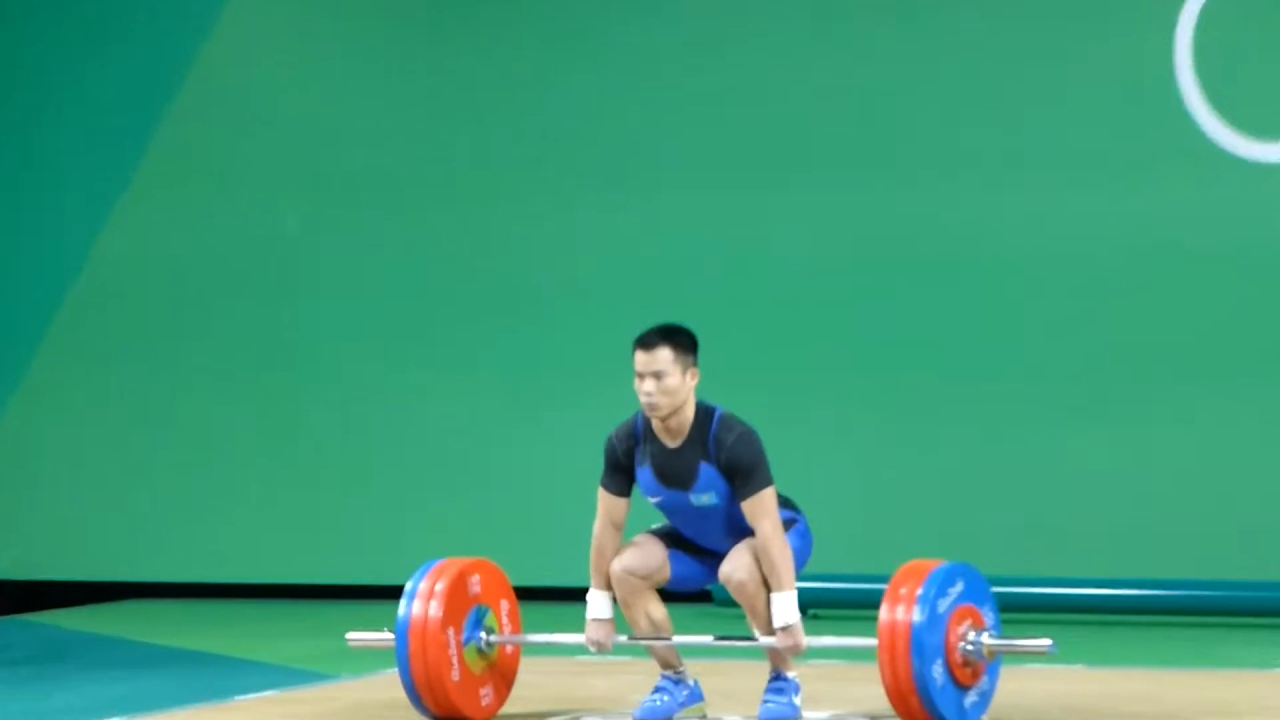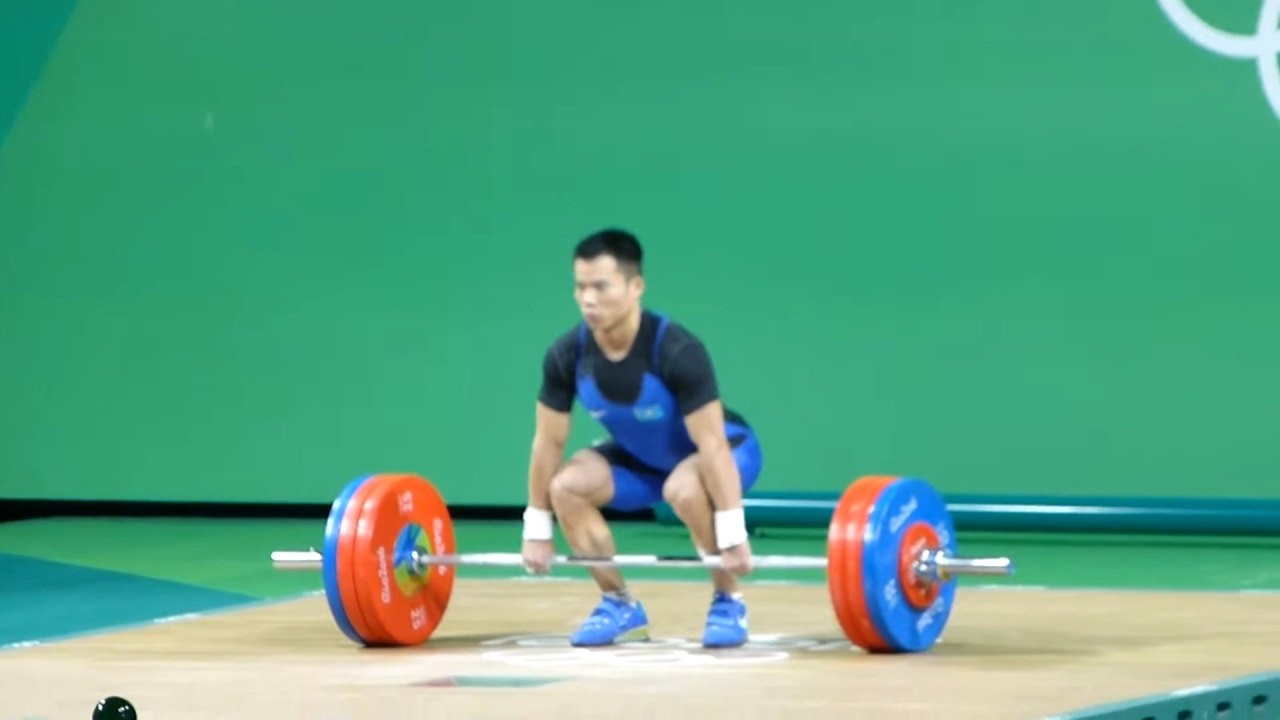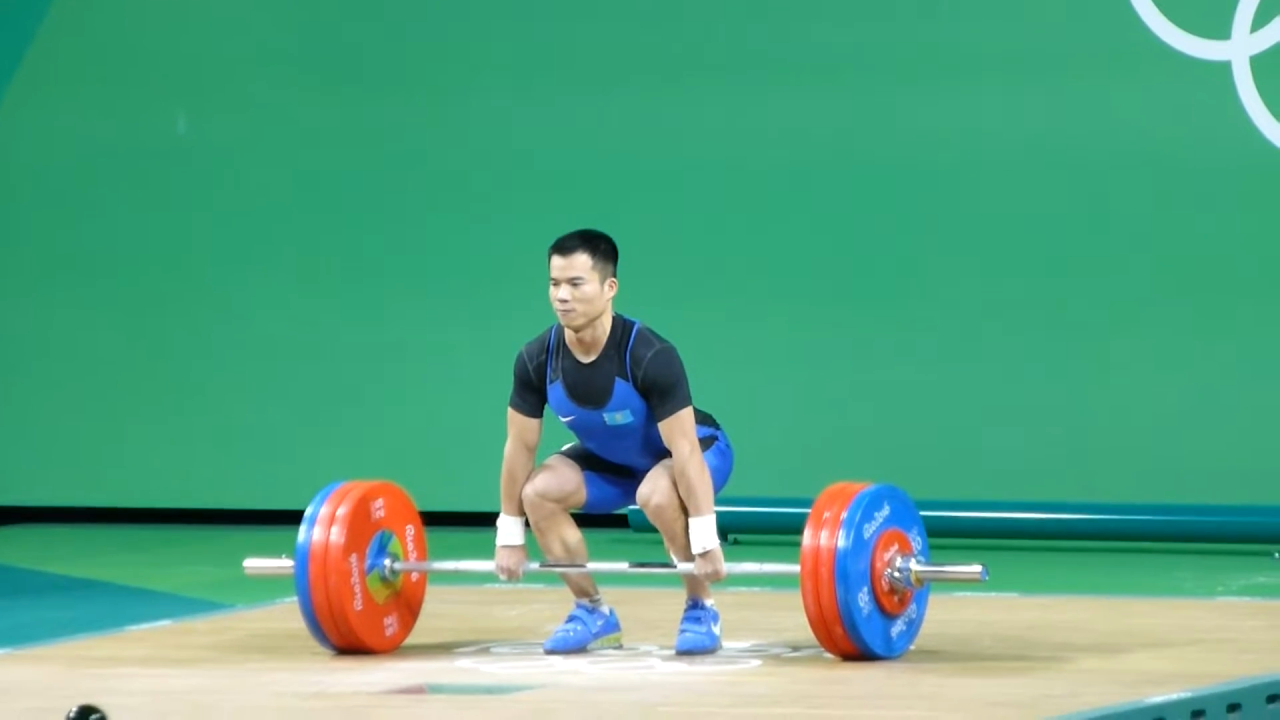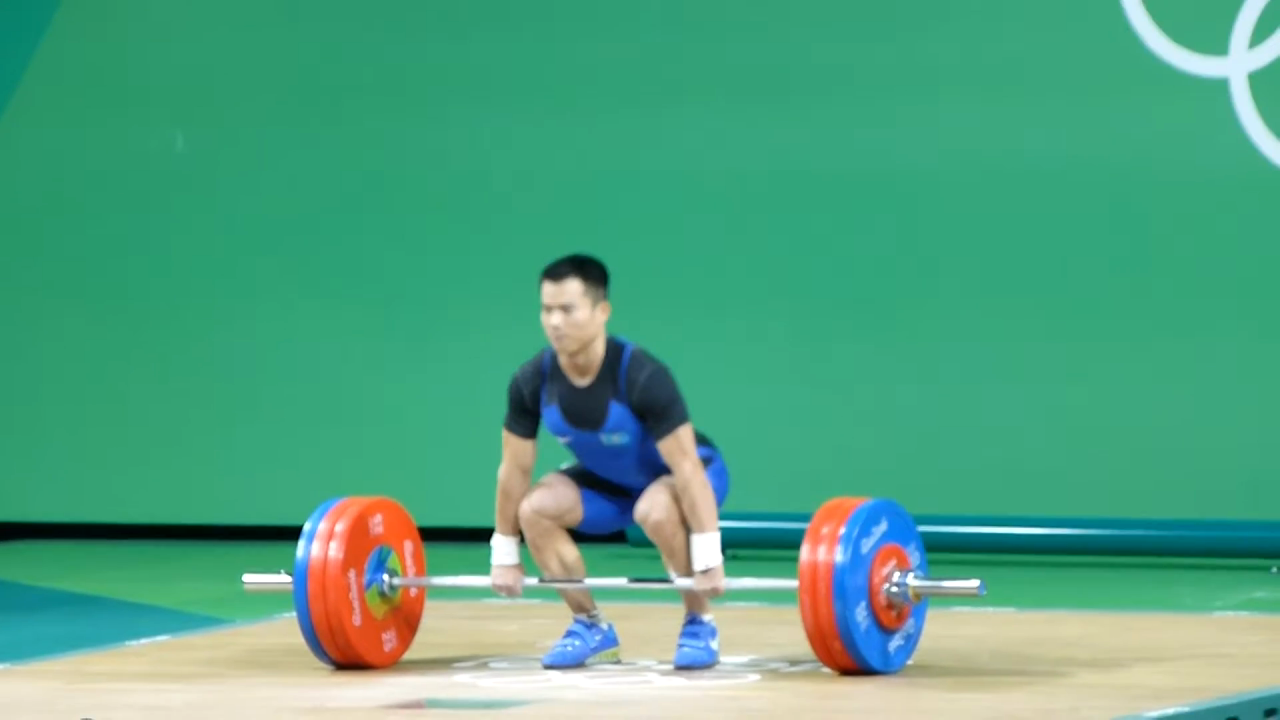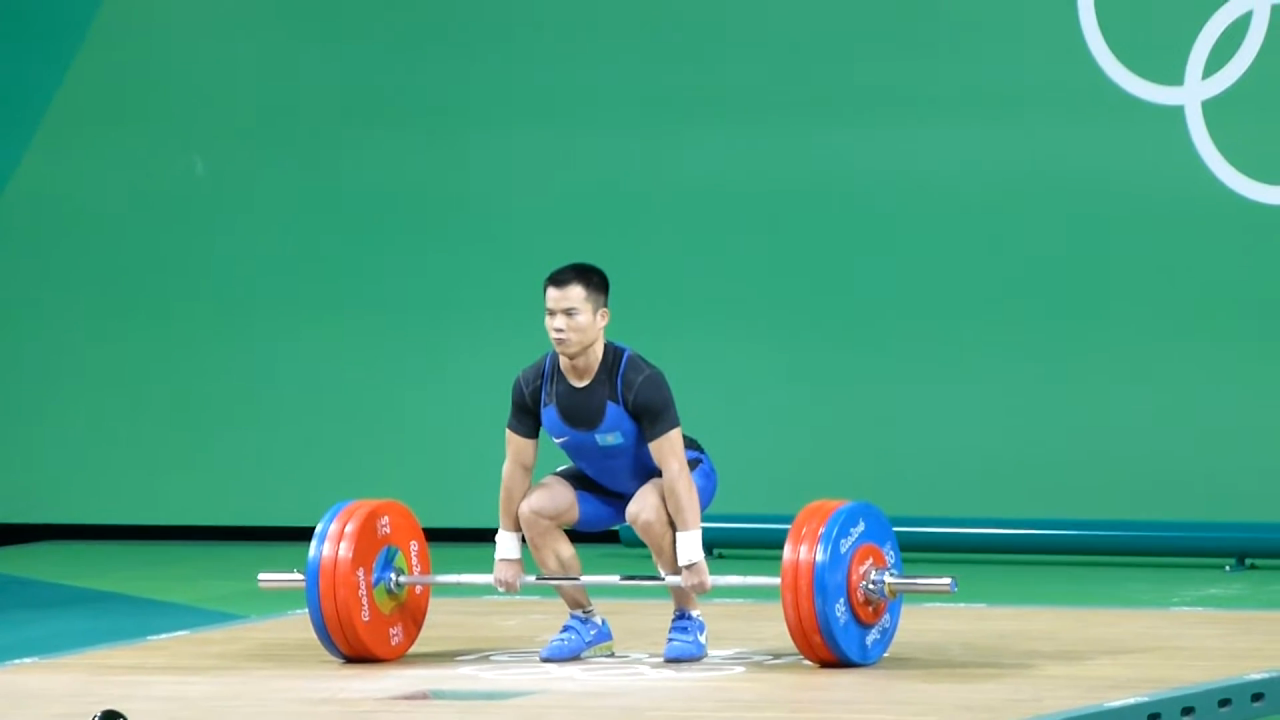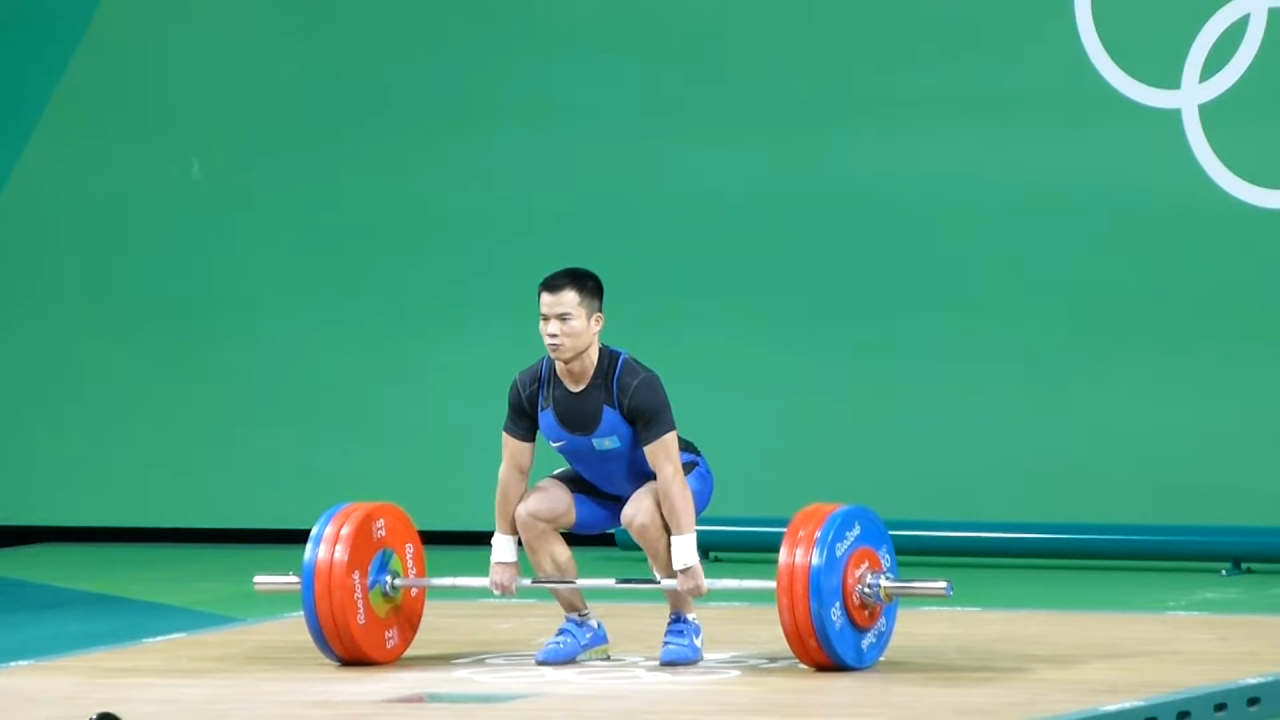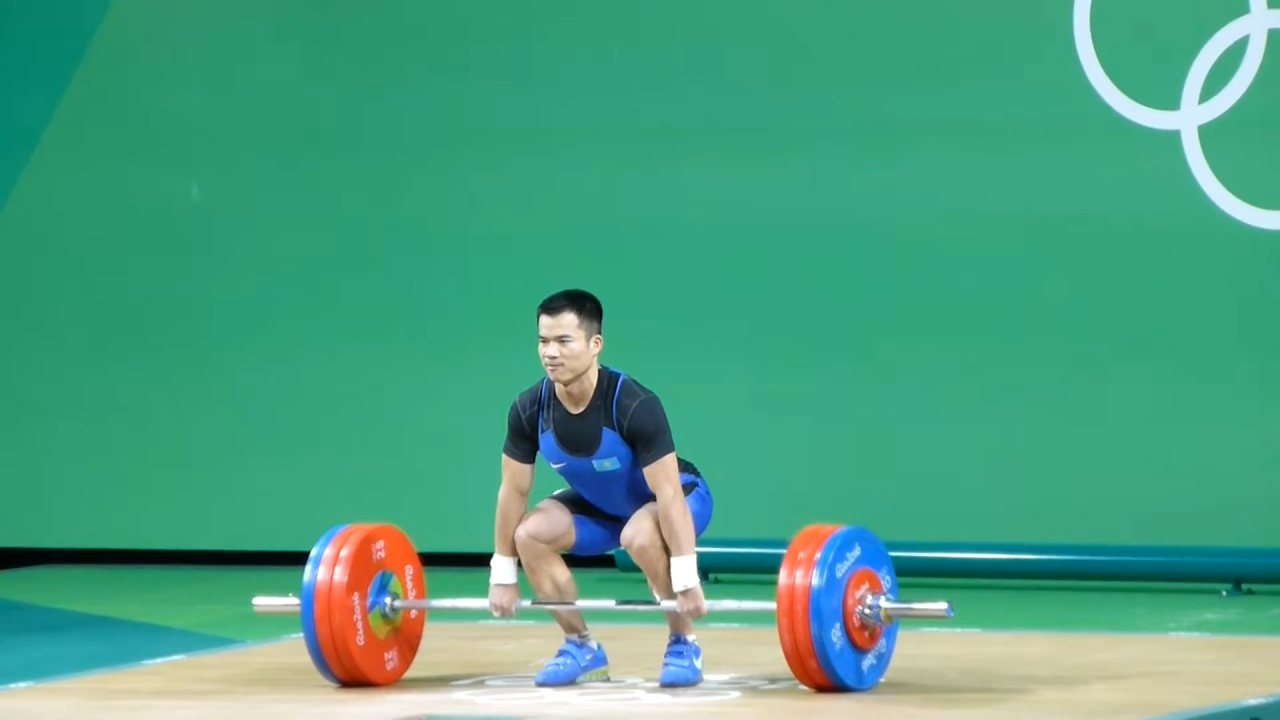
dt=0.7s
person 1, frame 1
left shoulder: (731, 438)
right shoulder: (626, 442)
left elbow: (767, 527)
right elbow: (608, 524)
left wrist: (787, 615)
right wrist: (599, 610)
left hip: (777, 532)
right hip: (699, 539)
left knee: (739, 571)
right knee: (626, 567)
left ankle: (783, 679)
right ankle: (678, 680)
person 1, frame 2
left shoulder: (677, 350)
right shoulder: (566, 354)
left elbow: (711, 445)
right elbow: (548, 441)
left wrist: (733, 535)
right wrist: (537, 530)
left hip: (726, 447)
right hip: (642, 455)
left knee: (684, 488)
right knee: (565, 485)
left ankle: (728, 602)
right ankle: (620, 604)
person 1, frame 3
left shoulder: (649, 354)
right shoulder: (537, 358)
left elbow: (684, 450)
right elbow: (519, 446)
left wrist: (706, 540)
right wrist: (510, 536)
left hip: (697, 448)
right hip: (612, 457)
left knee: (657, 494)
right knee: (539, 491)
left ankle: (701, 610)
right ankle: (593, 611)
person 1, frame 4
left shoulder: (643, 376)
right shoulder: (531, 381)
left elbow: (686, 468)
right elbow: (514, 468)
left wrist: (707, 558)
right wrist: (504, 556)
left hip: (690, 470)
right hip: (609, 478)
left knee: (656, 511)
right knee: (534, 509)
left ankle: (700, 625)
right ankle: (591, 626)
person 1, frame 5
left shoulder: (638, 379)
right shoulder: (533, 383)
left elbow: (673, 468)
right elbow: (517, 466)
left wrist: (692, 554)
right wrist: (507, 551)
left hip: (682, 471)
right hip: (604, 480)
left knee: (646, 512)
right knee: (534, 508)
left ankle: (688, 620)
right ankle: (587, 621)
person 1, frame 6
left shoulder: (633, 383)
right shoulder: (529, 386)
left elbow: (668, 472)
right elbow: (513, 469)
left wrist: (687, 558)
right wrist: (503, 553)
left hip: (679, 474)
right hip: (600, 482)
left knee: (640, 515)
right knee: (530, 511)
left ankle: (683, 624)
right ankle: (582, 625)
person 1, frame 7
left shoulder: (633, 404)
right shoulder: (529, 408)
left elbow: (668, 495)
right elbow: (513, 490)
left wrist: (687, 580)
right wrist: (503, 575)
left hip: (677, 494)
right hip: (600, 502)
left knee: (641, 536)
right knee: (530, 532)
left ankle: (683, 644)
right ankle: (582, 646)
